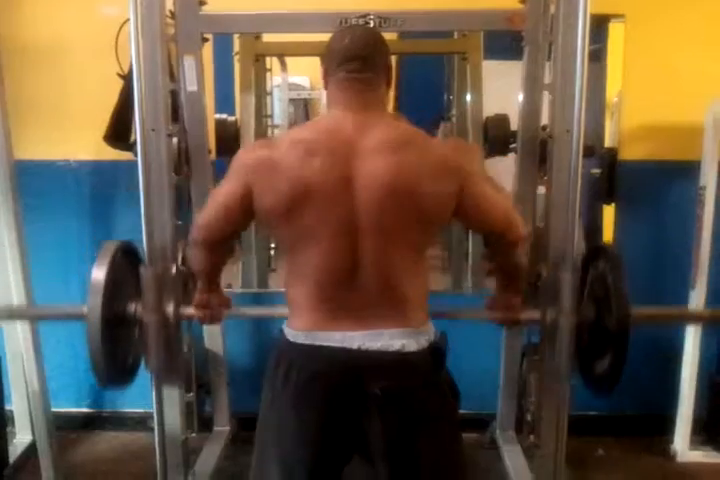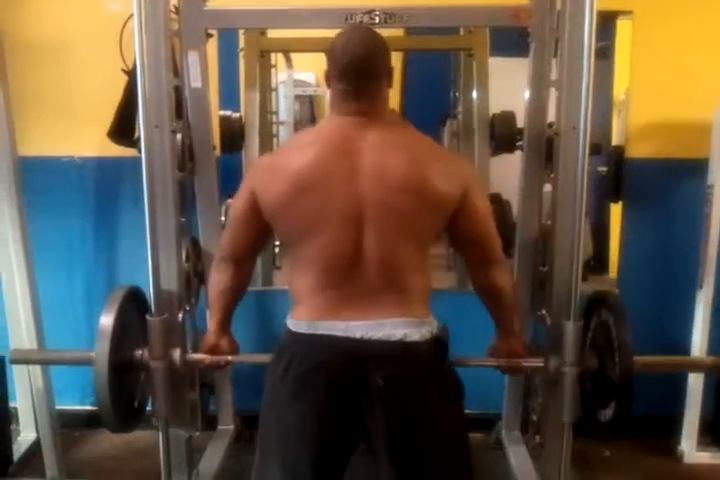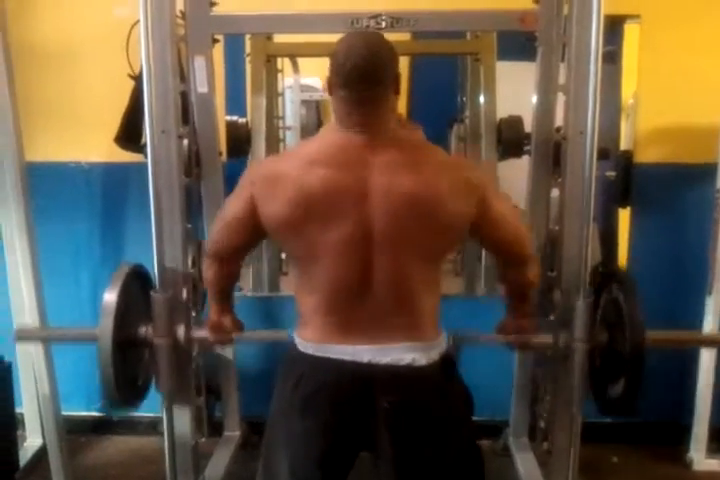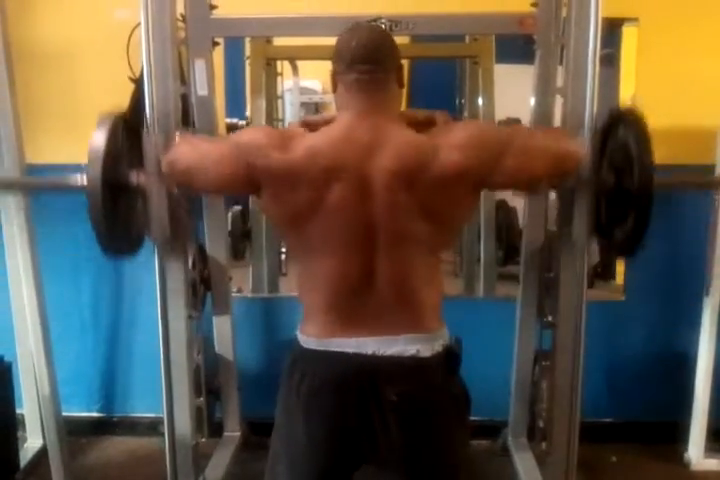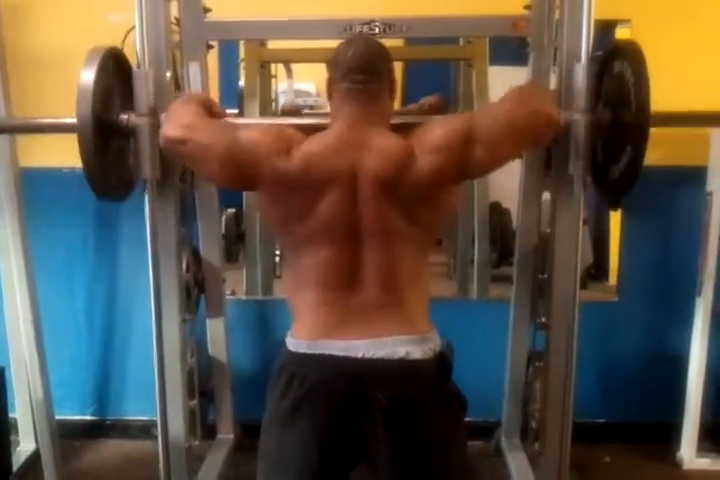
dt=0.4s
person 1, frame 1
left shoulder: (266, 159)
right shoulder: (442, 159)
left elbow: (206, 238)
right elbow: (511, 237)
left wrist: (207, 290)
right wrist: (509, 291)
left hip: (308, 360)
right hip: (404, 361)
person 1, frame 2
left shoulder: (274, 165)
right shoulder: (443, 165)
left elbow: (232, 259)
right elbow: (488, 263)
left wrist: (217, 328)
right wrist: (508, 334)
left hip: (311, 352)
right hip: (407, 354)
person 1, frame 3
left shoulder: (275, 175)
right shoulder: (456, 175)
left elbow: (220, 252)
right elbow: (519, 256)
left wrist: (219, 310)
right wrist: (520, 315)
left hip: (319, 370)
right hip: (416, 372)
person 1, frame 4
left shoulder: (278, 155)
right shoulder: (453, 155)
left elbow: (178, 160)
right elbow: (566, 153)
right wrist: (494, 160)
left hip: (323, 365)
right hip: (418, 366)
person 1, frame 5
left shoulder: (278, 158)
right shoulder: (432, 156)
left elbow: (176, 130)
right elbow: (539, 111)
left wrist: (199, 105)
left hip: (311, 370)
right hip: (409, 369)
